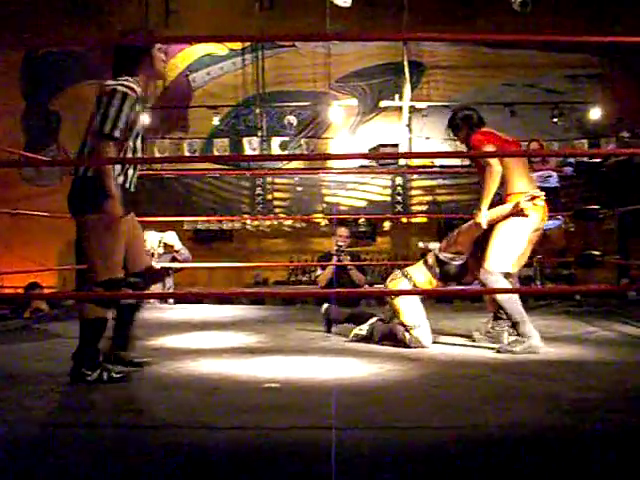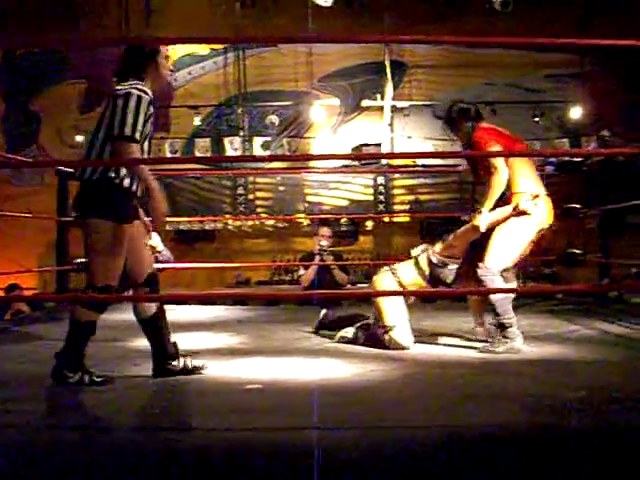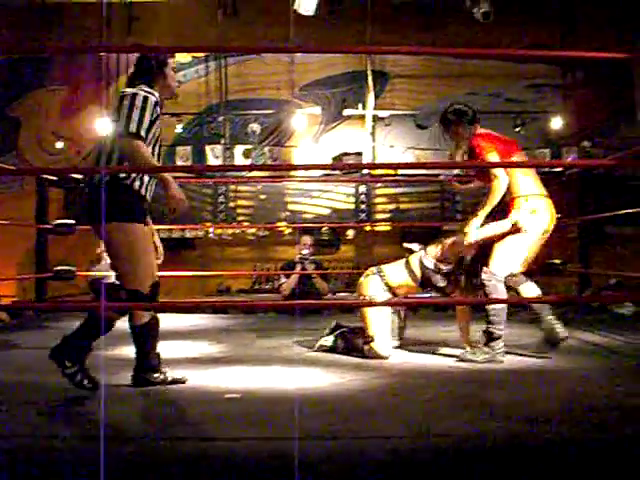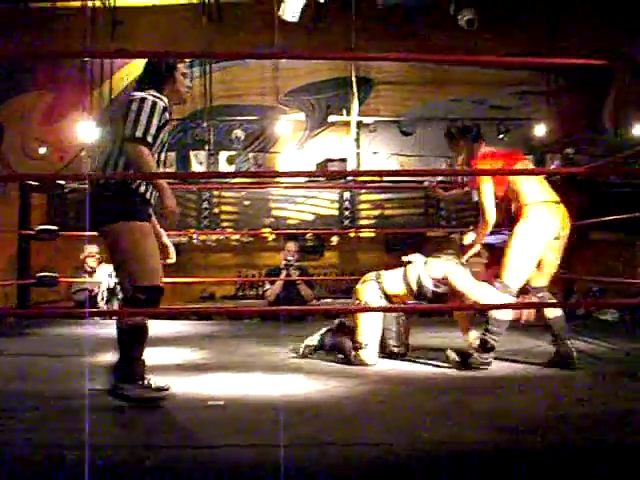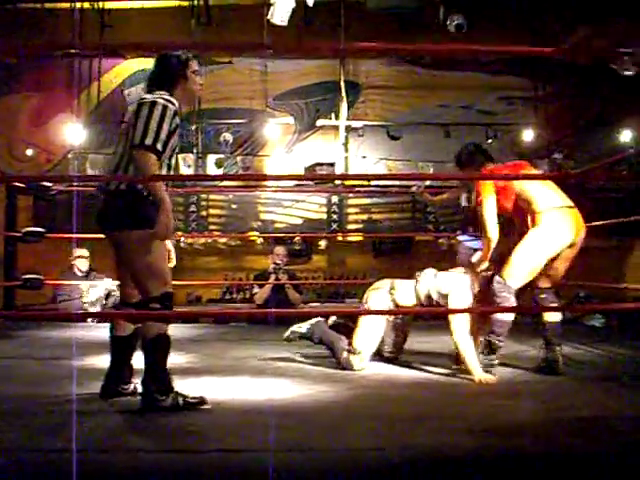
dt=0.2s
person 1, frame 1
left shoulder: (129, 93)
right shoulder: (123, 90)
right elbow: (104, 143)
right wrist: (112, 195)
left hip: (108, 193)
right hip: (99, 192)
left knee: (141, 272)
right knee: (104, 279)
left ankle: (119, 348)
right ankle: (86, 364)
person 1, frame 2
left shoulder: (138, 97)
right shoulder: (135, 93)
right elbow: (125, 146)
left wrist: (139, 205)
right wrist: (156, 192)
left hip: (117, 200)
right hip: (106, 198)
left knee: (147, 280)
right knee: (103, 284)
left ankle: (167, 358)
right ankle: (68, 365)
person 1, frame 3
left shoulder: (146, 104)
right shoulder: (143, 96)
right elbow: (129, 143)
left wrist: (148, 229)
right wrist: (168, 181)
left hip: (125, 203)
right hip: (118, 202)
left knee: (147, 286)
right knee: (132, 288)
left ankle: (148, 369)
right ankle: (72, 351)
person 1, frame 4
left shoulder: (153, 108)
right shoulder: (151, 101)
right elbow: (133, 148)
left wrist: (158, 231)
right wrist: (164, 190)
left hip: (124, 204)
right hip: (119, 203)
left knee: (135, 290)
right knee: (147, 287)
left ankle: (130, 375)
right ankle: (127, 373)
person 1, frame 5
left shoulder: (163, 108)
right shoulder: (161, 103)
right elbow: (143, 154)
left wrist: (159, 209)
right wrist: (165, 205)
left hip: (130, 209)
right hip: (131, 209)
left knee: (134, 298)
right knee: (157, 295)
left ankle: (117, 379)
right ankle: (157, 389)
person 2, frame 1
left shoulder: (480, 138)
right shoulder: (505, 140)
left elbow: (495, 169)
left wrist: (483, 209)
right hip: (538, 209)
left knee: (490, 272)
right knee: (507, 272)
left ankle: (528, 335)
person 2, frame 2
left shoulder: (482, 135)
right shoulder: (500, 134)
left elbow: (501, 172)
left wrist: (484, 212)
left hip: (527, 206)
right hip: (543, 206)
left knee: (488, 269)
right knee: (502, 266)
left ankle: (510, 336)
right ankle: (506, 325)
person 2, frame 3
left shoulder: (479, 142)
right shoulder: (496, 139)
left elbow: (501, 183)
left wrist: (477, 217)
left hip: (528, 209)
right hip: (545, 210)
left knee: (492, 275)
right knee: (513, 273)
left ankle: (493, 346)
right ankle: (552, 326)
person 2, frame 4
left shoulder: (480, 163)
right shoulder: (507, 155)
left elbow: (489, 215)
left wrist: (475, 242)
left hip: (537, 217)
right hip: (560, 216)
left knee: (505, 287)
right knee: (538, 288)
left ankle: (483, 353)
right ankle: (564, 350)
person 2, frame 5
left shoulder: (486, 181)
right shoulder: (518, 169)
left elbow: (492, 234)
left wrist: (483, 260)
left hip: (552, 223)
right hip: (576, 223)
left knee: (503, 285)
right knee: (544, 287)
left ankle: (491, 355)
right ankle: (552, 355)
person 3, frame 1
left shoulder: (479, 263)
right shoulder: (459, 244)
right elbow: (477, 223)
right wrist: (514, 206)
left hip: (410, 289)
right hip: (401, 285)
left knee: (392, 326)
right knee: (422, 340)
right ankle: (373, 331)
person 3, frame 2
left shoulder: (468, 267)
right shoulder: (455, 248)
right elbow: (475, 226)
right wrist: (512, 209)
left hip: (399, 288)
right hip: (387, 282)
left knee: (381, 326)
right knee: (402, 342)
right ankle: (357, 333)
person 3, frame 3
left shoulder: (460, 270)
right shoulder: (448, 252)
left elbow: (462, 305)
right elbow: (468, 238)
left wrist: (468, 342)
right wrist: (510, 224)
left hip: (394, 290)
right hip: (375, 283)
left knee: (392, 341)
right knee: (381, 352)
left ankle: (340, 330)
right ankle: (337, 340)
person 3, frame 4
left shoulder: (462, 277)
right shoulder: (451, 268)
right elbow: (475, 291)
left wrist: (472, 345)
right wrist: (513, 302)
left hip: (392, 295)
right hip: (372, 289)
right knee: (366, 359)
left ankle: (345, 332)
right ankle: (325, 340)
person 3, frame 5
left shoulder: (471, 284)
right shoulder: (461, 288)
left elbow: (472, 326)
right elbow: (460, 334)
left wrist: (477, 360)
right wrist: (476, 372)
left hip: (399, 301)
right hip: (382, 296)
left knee: (390, 354)
right knee: (354, 362)
left ankle: (339, 326)
right ankle: (316, 329)
